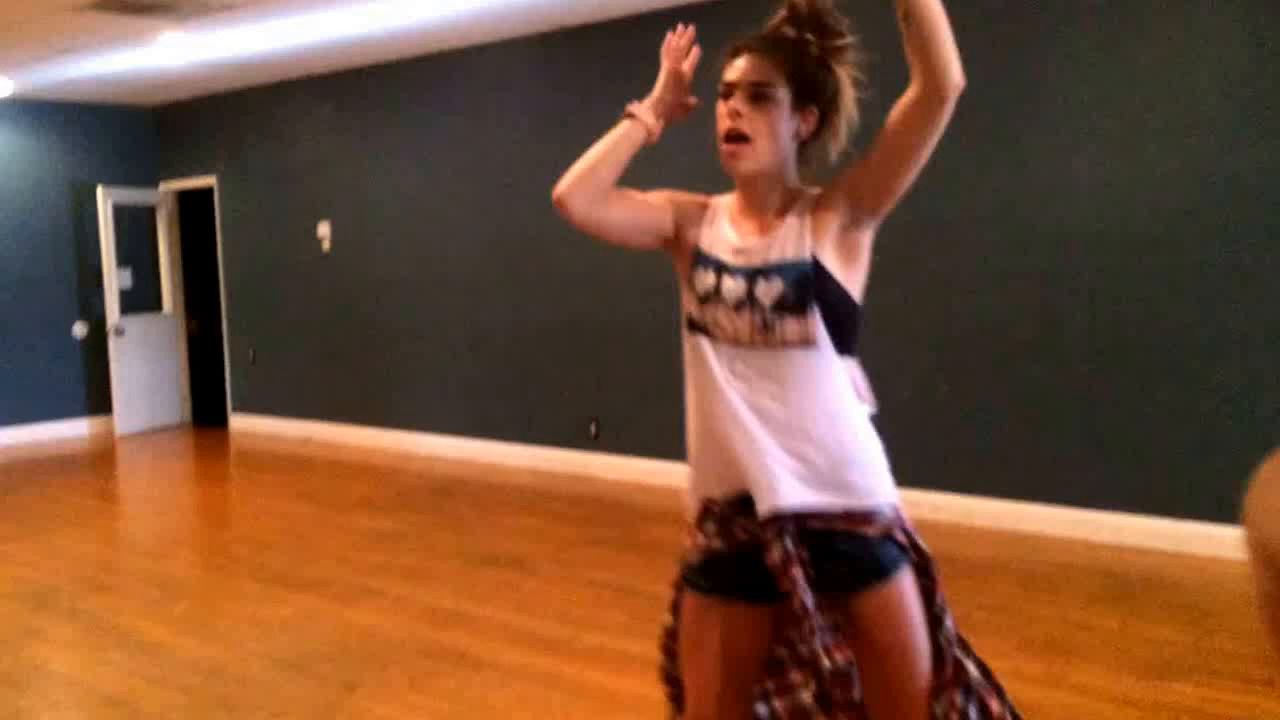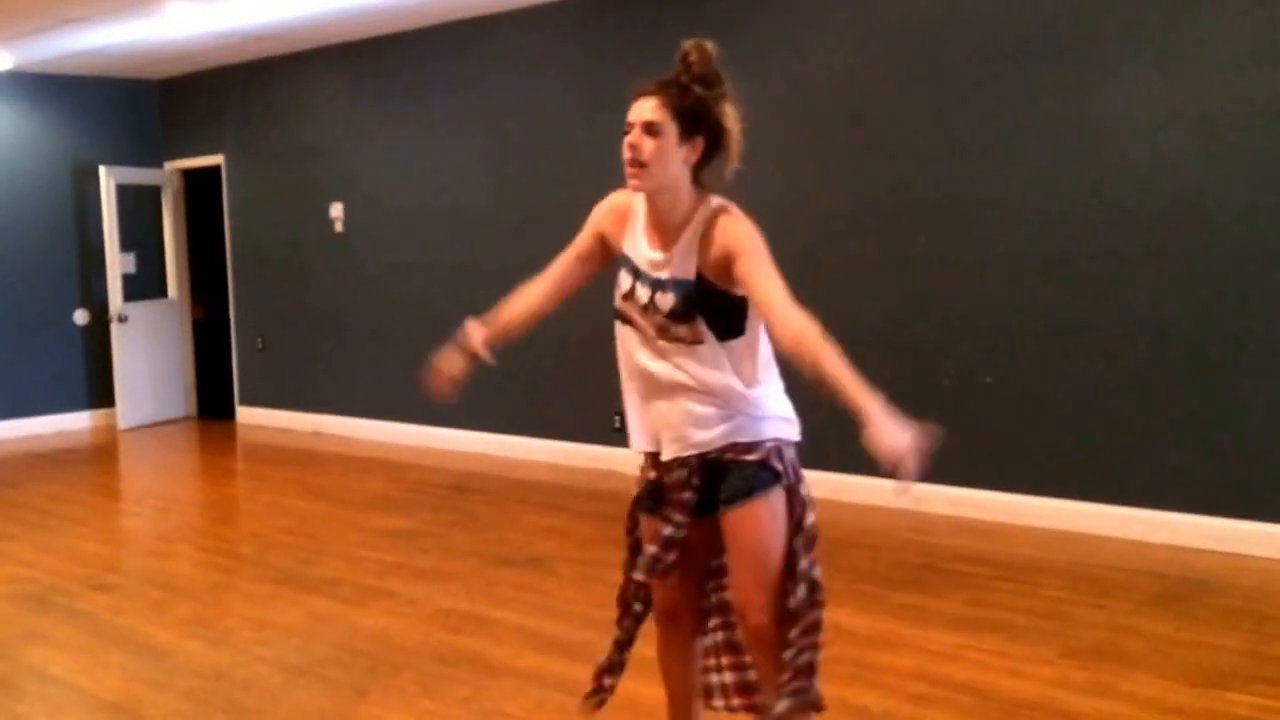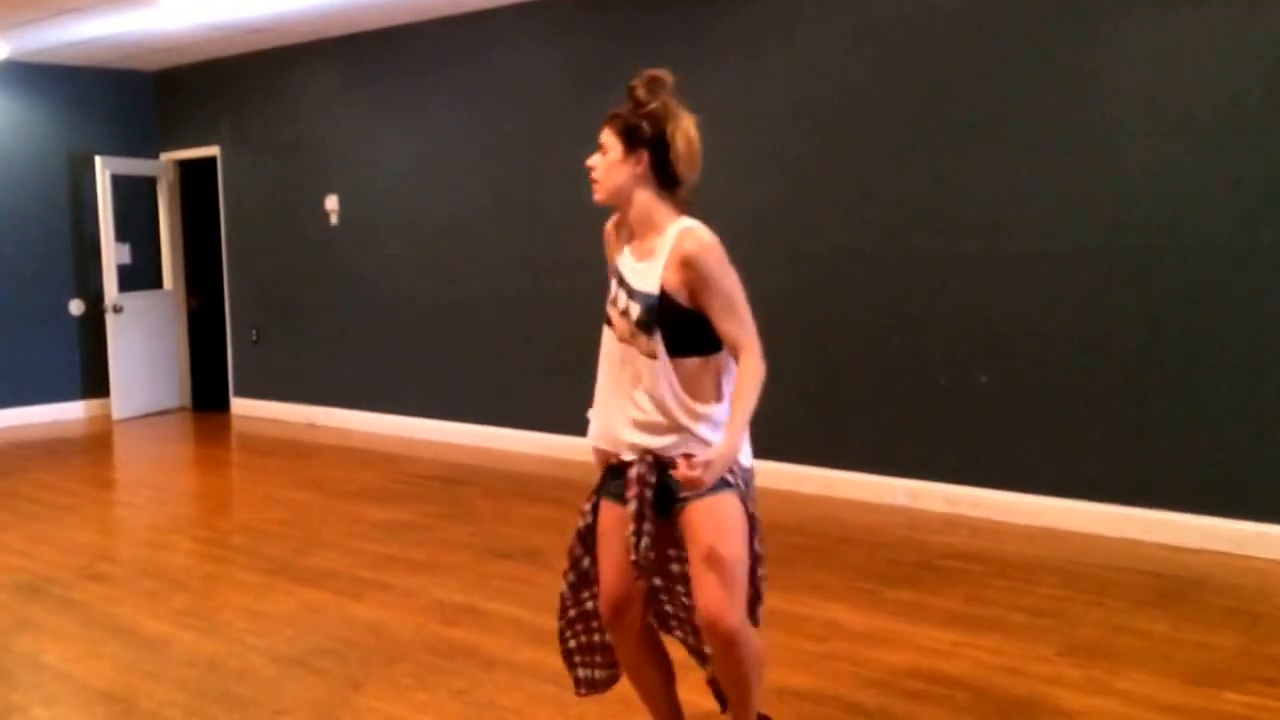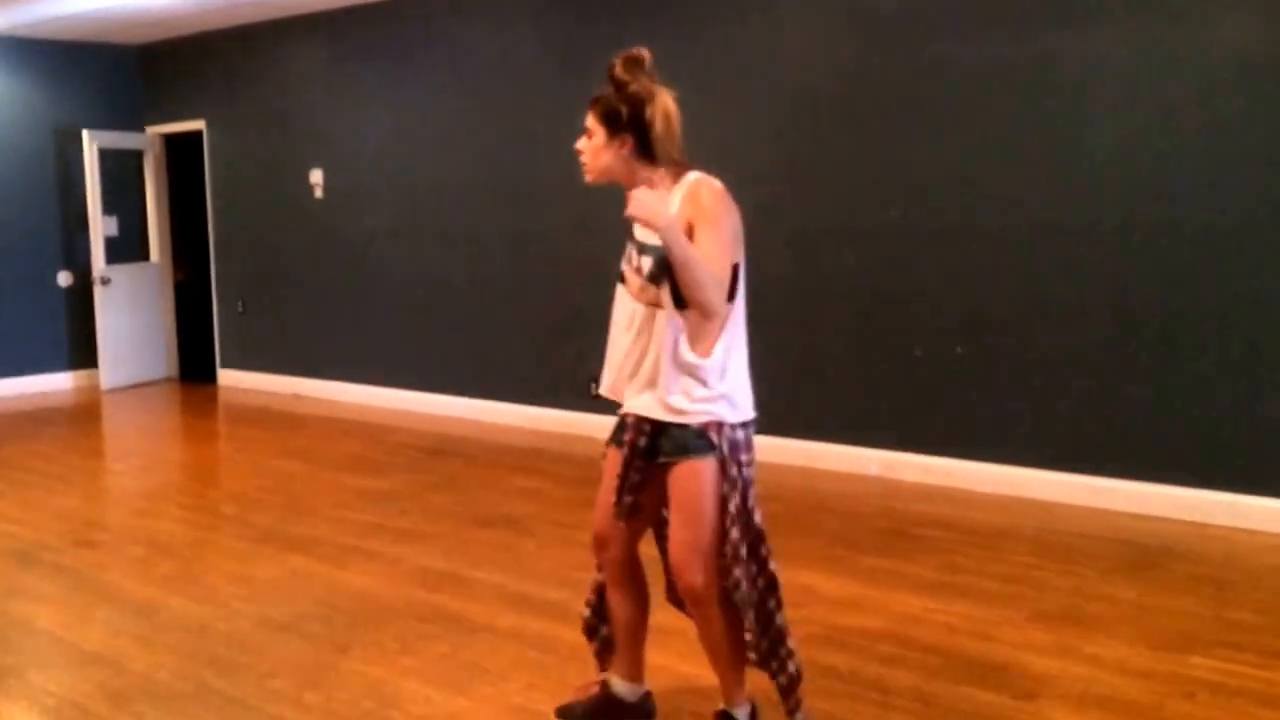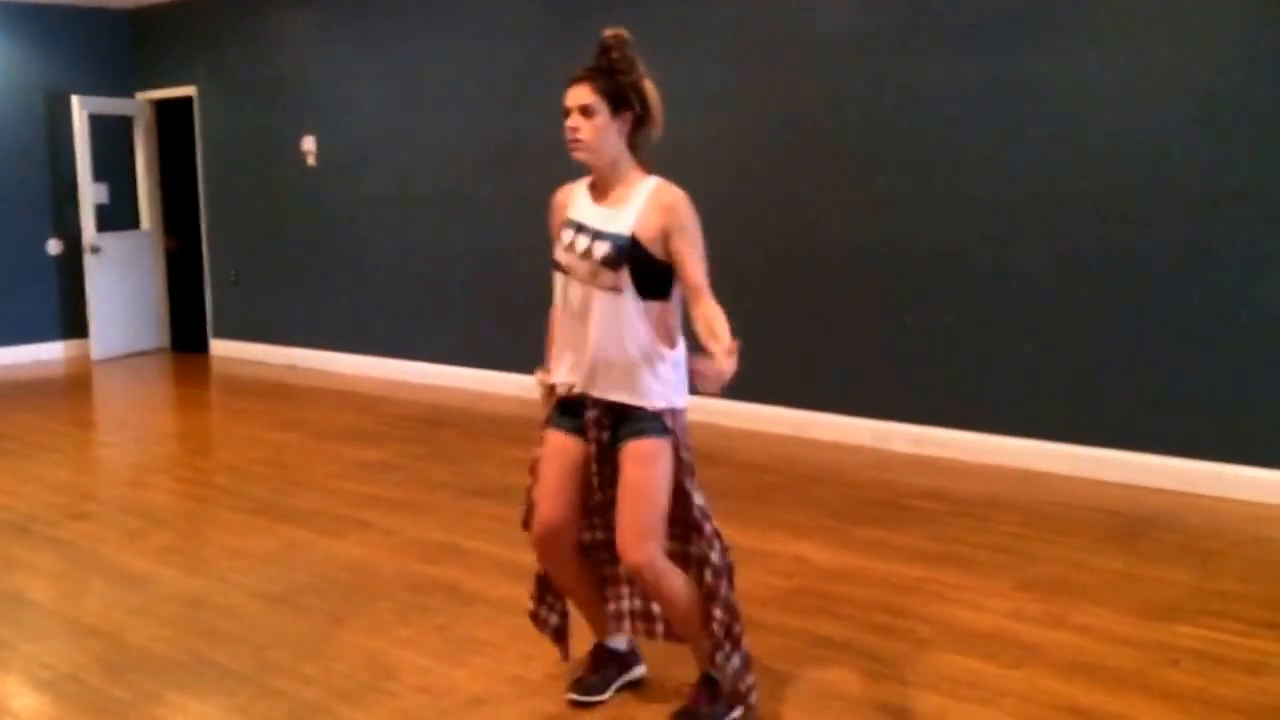
dt=1s
person 1, frame 1
left shoulder: (843, 217)
right shoulder: (687, 221)
left elbow: (940, 87)
right elbow: (575, 201)
right wrist: (655, 109)
left hip: (846, 500)
right hip: (734, 508)
person 1, frame 2
left shoulder: (725, 229)
right shoulder: (617, 215)
left elbow: (788, 321)
right elbow: (554, 287)
left wrist: (871, 410)
right wrist: (473, 341)
left hip: (748, 445)
right hip: (666, 450)
left knee: (758, 616)
right knee: (672, 610)
person 1, frame 3
left shoulder: (693, 247)
right shoulder: (616, 234)
left elbow: (749, 353)
left wrist: (728, 440)
right wrist: (606, 422)
left hip: (701, 453)
right hip: (629, 451)
left knee: (718, 614)
right knee: (614, 604)
person 1, frame 4
left shoulder: (701, 195)
right shoulder: (644, 200)
left elbow: (707, 298)
left wrist: (663, 225)
left hip: (705, 416)
right hip: (643, 408)
left knee: (698, 573)
right knee: (610, 543)
person 1, frame 5
left shoulder: (666, 204)
right shoulder: (564, 201)
left elbow: (699, 295)
left wrist: (722, 351)
right wrist: (550, 368)
left hip: (648, 403)
right hip: (577, 395)
left knee: (640, 555)
right knee: (548, 531)
right ankle: (615, 647)
